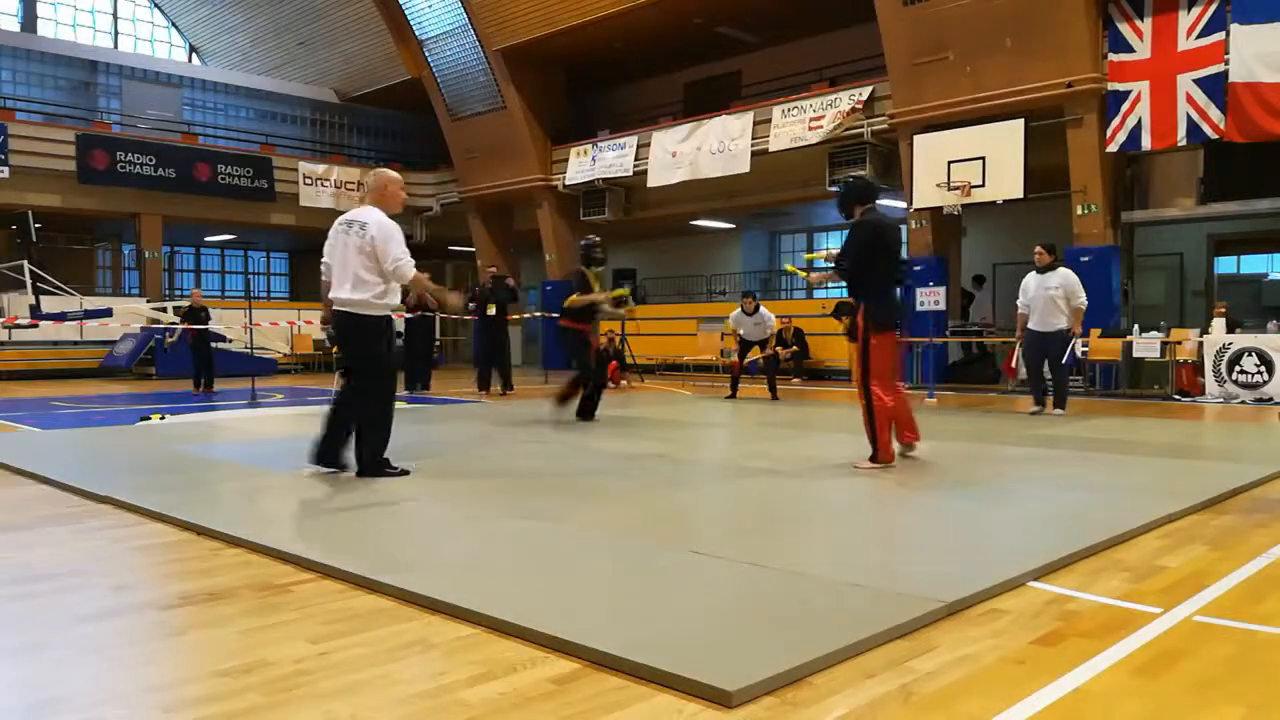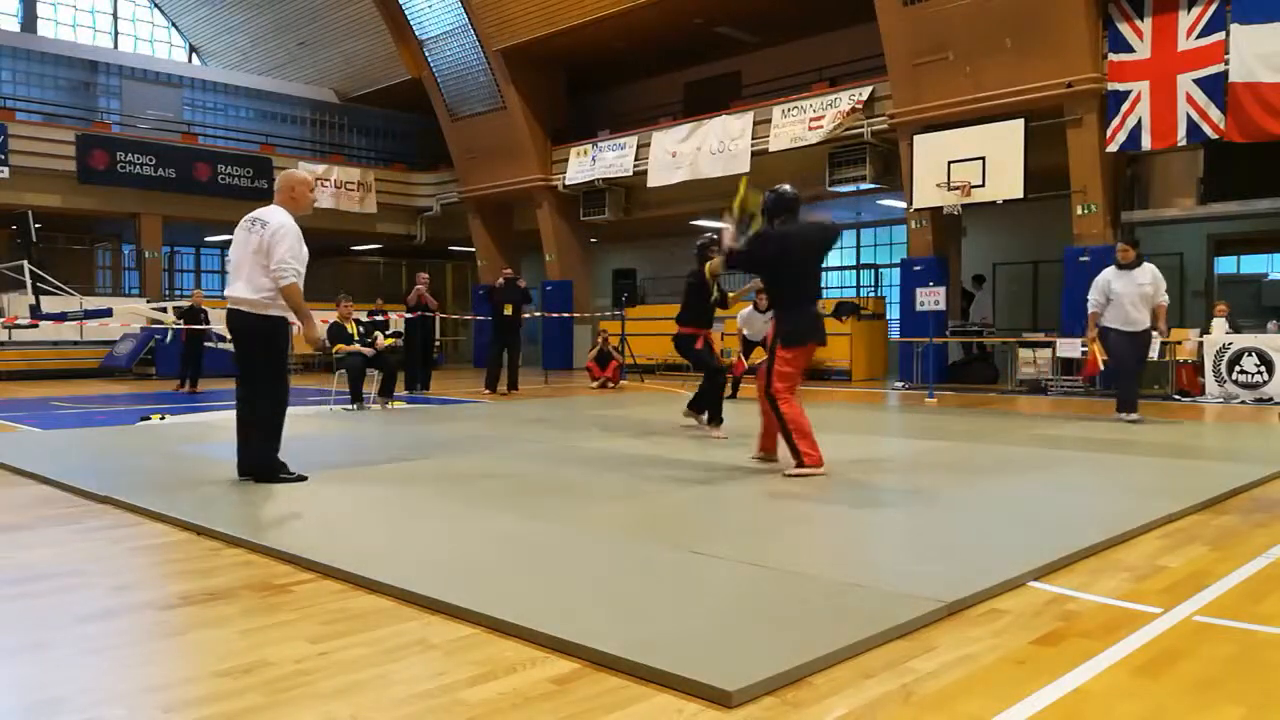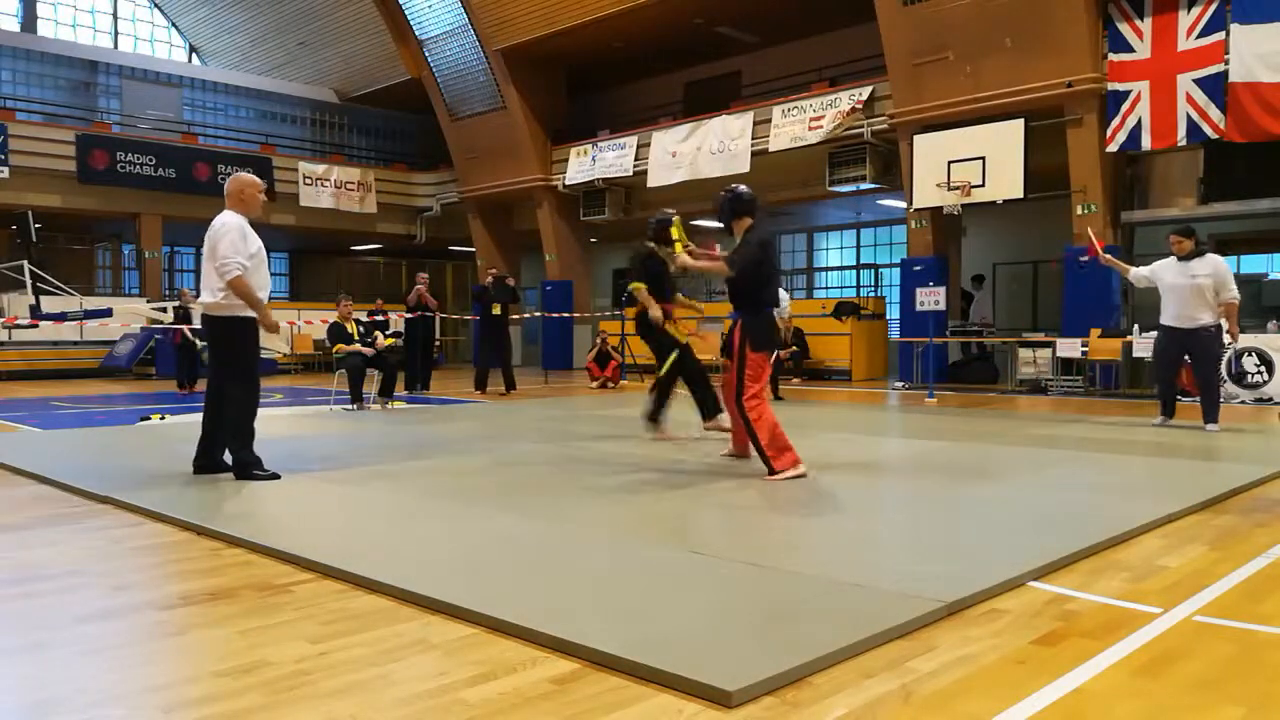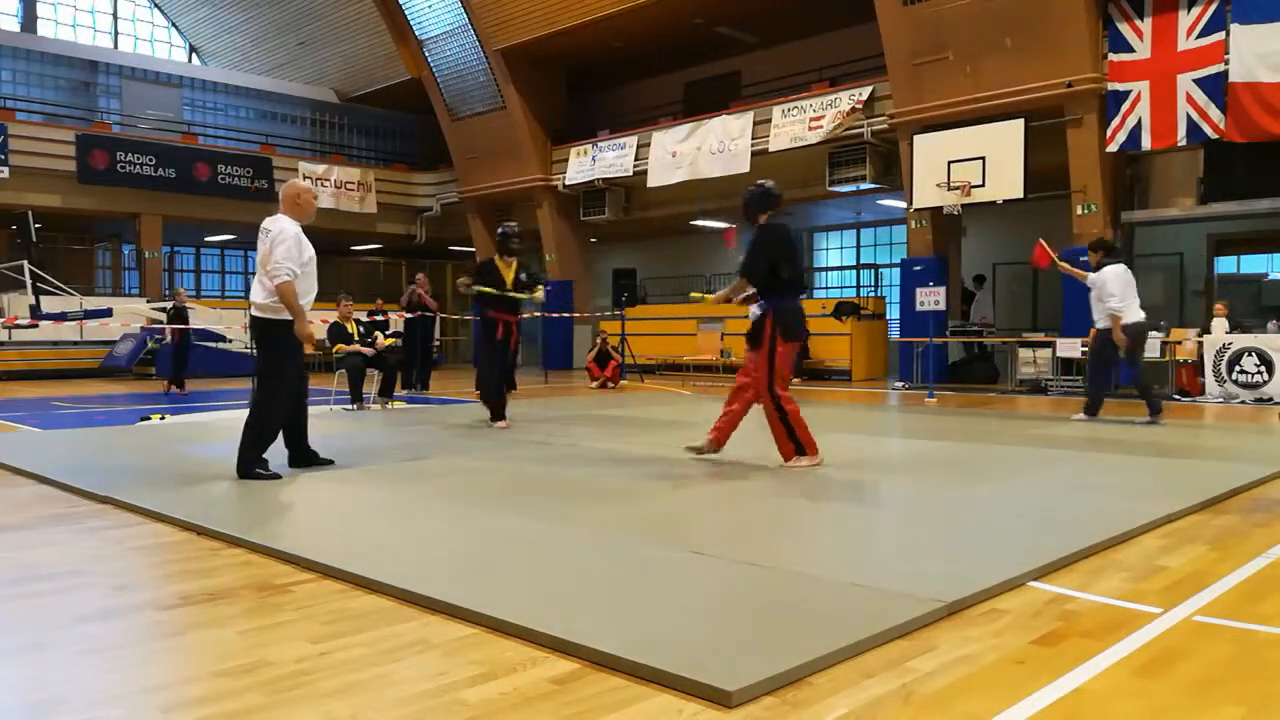
dt=1s
person 1, frame 1
left shoulder: (342, 222)
right shoulder: (384, 226)
left elbow: (327, 270)
right elbow: (404, 273)
left wrist: (327, 308)
right wrist: (440, 294)
left hip: (344, 314)
right hip: (369, 319)
left knee: (355, 386)
right knee: (378, 389)
left ankle: (328, 450)
right ankle: (371, 461)
person 1, frame 2
left shoulder: (251, 219)
right shoulder: (284, 225)
left elbow: (236, 266)
right elbow: (286, 281)
right wrist: (308, 322)
left hip: (240, 313)
right hip: (265, 318)
left knee: (250, 389)
right knee: (271, 392)
left ankle: (249, 462)
right ankle: (266, 464)
person 1, frame 3
left shoulder: (231, 224)
right shoulder: (233, 225)
right elbow: (234, 275)
right wrist: (262, 311)
left hip: (223, 319)
right hip: (233, 320)
left knee: (222, 389)
right knee: (243, 390)
left ankle: (208, 458)
right ankle: (244, 462)
person 1, frame 4
left shoulder: (274, 223)
right shoulder: (288, 231)
right elbow: (282, 280)
right wrist: (301, 320)
left hip: (277, 322)
right hip: (277, 322)
left knee: (294, 388)
right knee: (273, 392)
left ankle: (300, 452)
right ankle: (250, 461)
person 2, frame 1
left shoulder: (864, 226)
right shoulder: (889, 225)
left elbow: (846, 270)
left wrist: (819, 278)
right wrist: (841, 256)
left hip: (872, 310)
right hip: (888, 306)
left knee: (873, 383)
right knee: (887, 379)
left ankle: (882, 454)
right ankle: (907, 438)
person 2, frame 2
left shoulder: (768, 237)
right shoulder: (811, 232)
left elbow: (730, 259)
right elbow: (833, 229)
left wrist: (729, 237)
left hip: (789, 324)
right hip: (811, 322)
left knee: (779, 392)
right knee: (770, 383)
left ankle: (809, 459)
right ankle: (768, 448)
person 2, frame 3
left shoulder: (757, 241)
right shoulder: (751, 241)
left elbow: (732, 268)
right elbow: (733, 260)
left wrist: (692, 264)
right wrist: (698, 258)
left hip: (753, 329)
right hip: (752, 326)
left knee: (747, 398)
right knee: (734, 387)
left ankle: (786, 463)
right ankle: (741, 445)
person 2, frame 4
left shoulder: (769, 231)
right shoulder: (783, 232)
left elbow: (750, 276)
left wrist: (725, 295)
right wrist: (737, 295)
left hip: (779, 318)
right hip: (779, 316)
left knee: (772, 388)
right knee: (748, 381)
left ankle: (806, 451)
right ankle: (715, 440)
person 3, frame 1
left shoulder: (595, 279)
right shoulder: (577, 276)
right elbow: (569, 300)
right wrist: (594, 297)
left hip: (587, 332)
right hip: (572, 331)
left knee: (598, 374)
right knee: (588, 372)
left ankle: (585, 413)
right ankle: (562, 397)
person 3, frame 2
left shoulder: (713, 281)
right shoulder: (696, 276)
left elbow: (725, 301)
right elbow: (715, 266)
left wrist: (750, 287)
left hip: (702, 337)
right hip: (688, 338)
left knee: (715, 377)
right knee: (715, 372)
left ankle: (694, 408)
right ankle: (714, 423)
person 3, frame 3
left shoulder: (665, 258)
right shoulder: (645, 254)
right elbow: (636, 285)
left wrist: (691, 304)
right wrist: (652, 306)
left hip: (665, 319)
right hip: (650, 320)
left knee: (692, 367)
right knee: (671, 367)
left ankle: (712, 417)
right ankle: (654, 420)
person 3, frame 4
left shoulder: (522, 269)
right shoulder: (487, 267)
left elbow: (537, 286)
right elbow: (464, 284)
left wrist: (539, 294)
right wrist: (465, 284)
left hip: (513, 325)
right hip: (493, 323)
left knee: (506, 368)
right knee: (492, 366)
left ankle: (492, 402)
right ankle: (497, 415)
person 4, frame 1
left shoulder: (1065, 275)
right shoulder: (1029, 278)
left elbow: (1079, 302)
right elbow: (1023, 307)
left wrist: (1077, 325)
right wrist: (1019, 329)
left hip: (1060, 331)
right hip: (1034, 331)
left knee: (1059, 370)
right knee: (1032, 367)
left ankle: (1059, 406)
right ankle: (1038, 403)
person 4, frame 2
left shoulder: (1150, 271)
right shoulder: (1107, 275)
left elbow: (1160, 299)
right elbow: (1095, 304)
left wrist: (1161, 321)
right wrist: (1091, 329)
left hip: (1141, 331)
right hip: (1113, 330)
left knee: (1134, 372)
right knee: (1123, 368)
left ankle: (1122, 409)
right ankle: (1129, 409)
person 4, frame 3
left shoulder: (1214, 263)
right shoulder: (1164, 266)
left elbow: (1229, 296)
right elbow: (1138, 275)
left wrist: (1233, 324)
right wrist: (1113, 263)
left hip: (1204, 330)
right hip: (1170, 329)
left knee: (1207, 376)
right knee: (1164, 373)
left ankle: (1211, 420)
right ankle: (1166, 413)
person 4, frame 4
left shoulder: (1108, 273)
right shoulder: (1119, 269)
left elbow: (1114, 305)
right elbow: (1094, 280)
left wrist: (1116, 331)
right wrist: (1070, 270)
left hip: (1113, 330)
right hip: (1135, 327)
left knee: (1097, 370)
right knee: (1134, 370)
left ankle: (1090, 411)
right ankle: (1155, 410)
